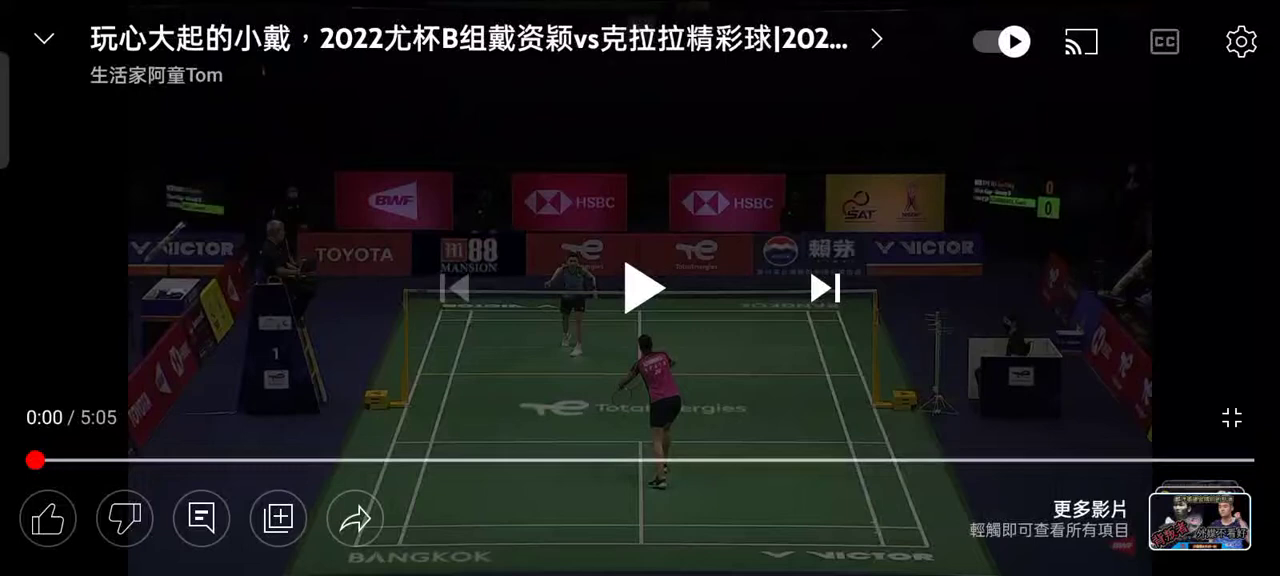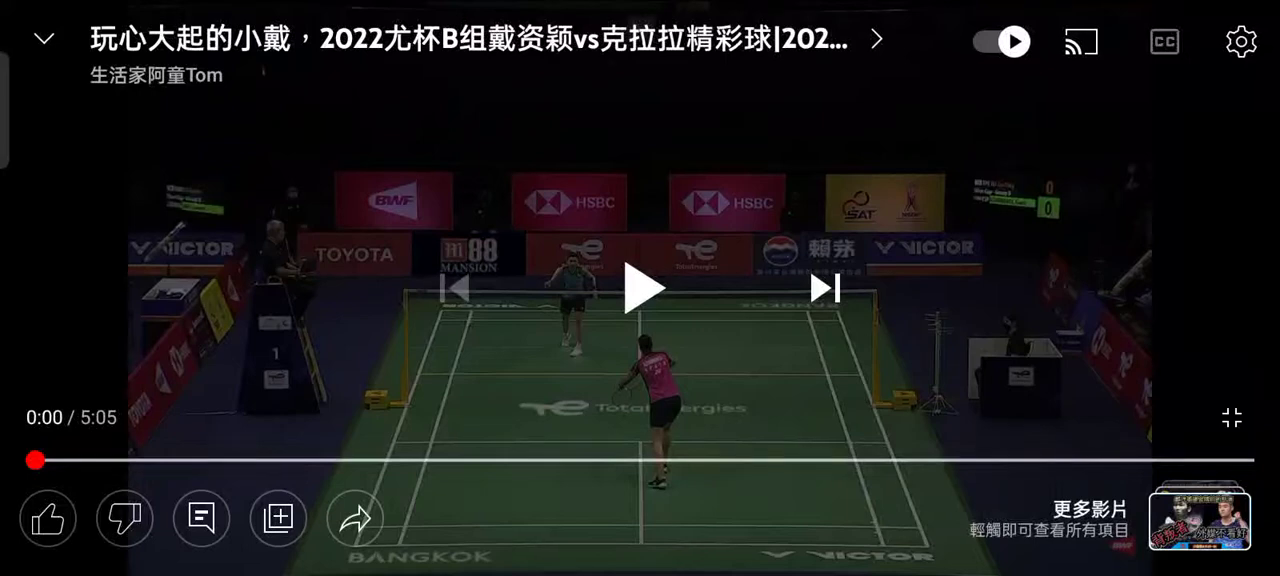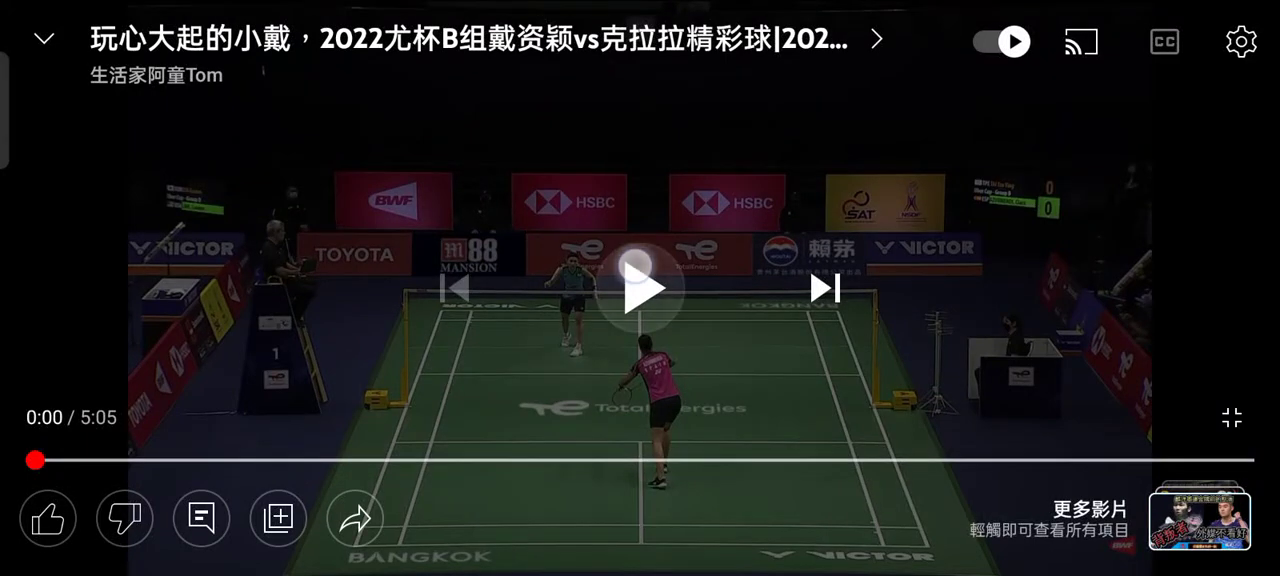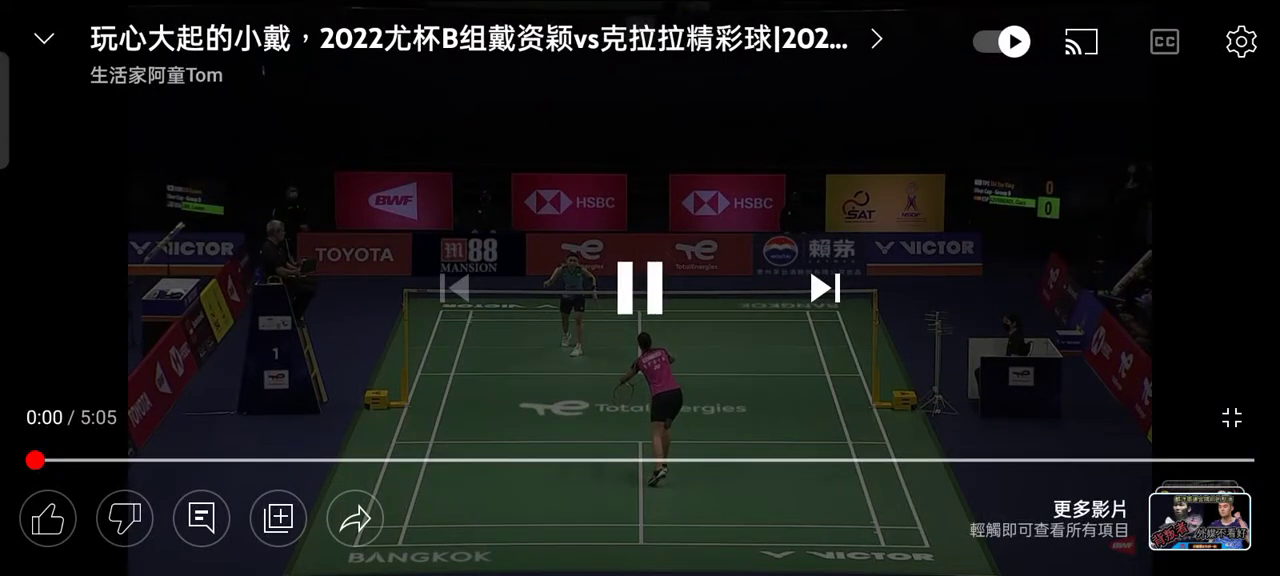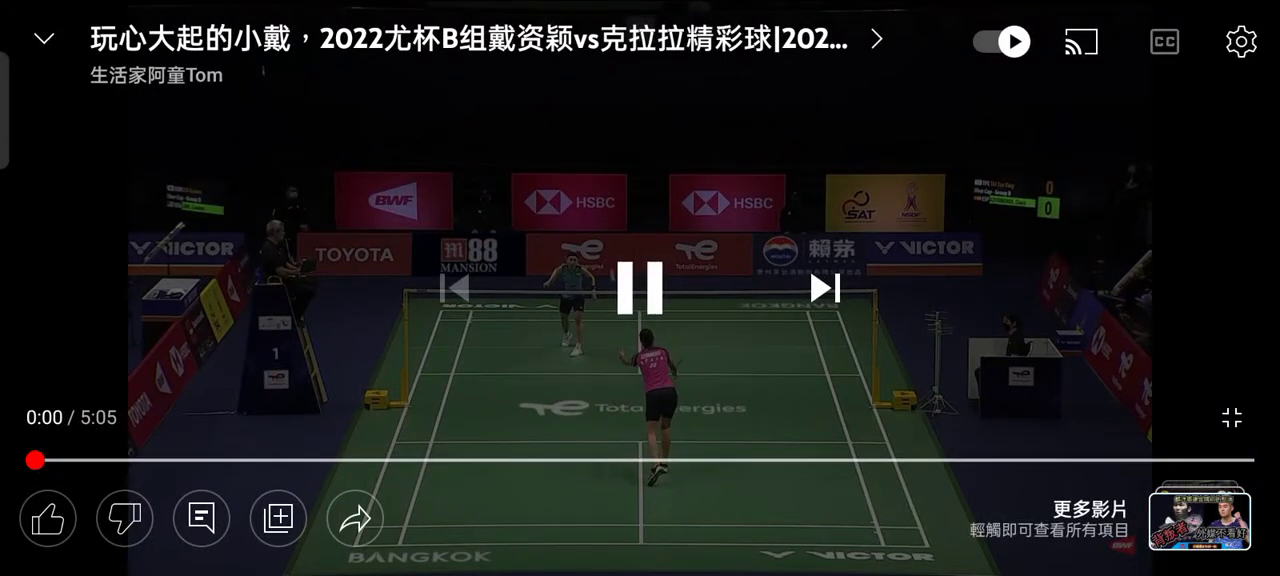
dt=0.5s
person 1, frame 1
left shoulder: (640, 364)
right shoulder: (663, 355)
left elbow: (626, 380)
right elbow: (673, 364)
left wrist: (620, 386)
left hip: (659, 402)
right hip: (675, 398)
left knee: (657, 440)
right knee: (666, 430)
left ankle: (661, 478)
right ankle: (664, 465)
person 1, frame 2
left shoulder: (640, 364)
right shoulder: (663, 355)
left elbow: (626, 380)
right elbow: (672, 363)
left wrist: (620, 386)
left hip: (659, 402)
right hip: (675, 399)
left knee: (657, 440)
right knee: (666, 430)
left ankle: (661, 478)
right ankle: (664, 465)
person 1, frame 3
left shoulder: (639, 364)
right shoulder: (663, 356)
left elbow: (626, 380)
right elbow: (672, 363)
left wrist: (620, 385)
left hip: (659, 403)
right hip: (675, 399)
left knee: (656, 441)
right knee: (666, 430)
left ankle: (661, 478)
right ankle: (663, 465)
person 1, frame 4
left shoulder: (640, 361)
right shoulder: (662, 352)
left elbow: (626, 378)
right elbow: (672, 360)
left wrist: (622, 382)
left hip: (660, 397)
right hip: (676, 393)
left knee: (656, 435)
right knee: (666, 428)
left ankle: (659, 469)
right ankle: (663, 464)
person 1, frame 5
left shoulder: (639, 356)
right shoulder: (663, 352)
left elbow: (627, 362)
right elbow: (673, 368)
left wrist: (621, 355)
left hip: (653, 394)
right hip: (670, 392)
left knee: (651, 433)
right knee: (665, 427)
left ankle: (656, 465)
right ankle: (664, 463)
